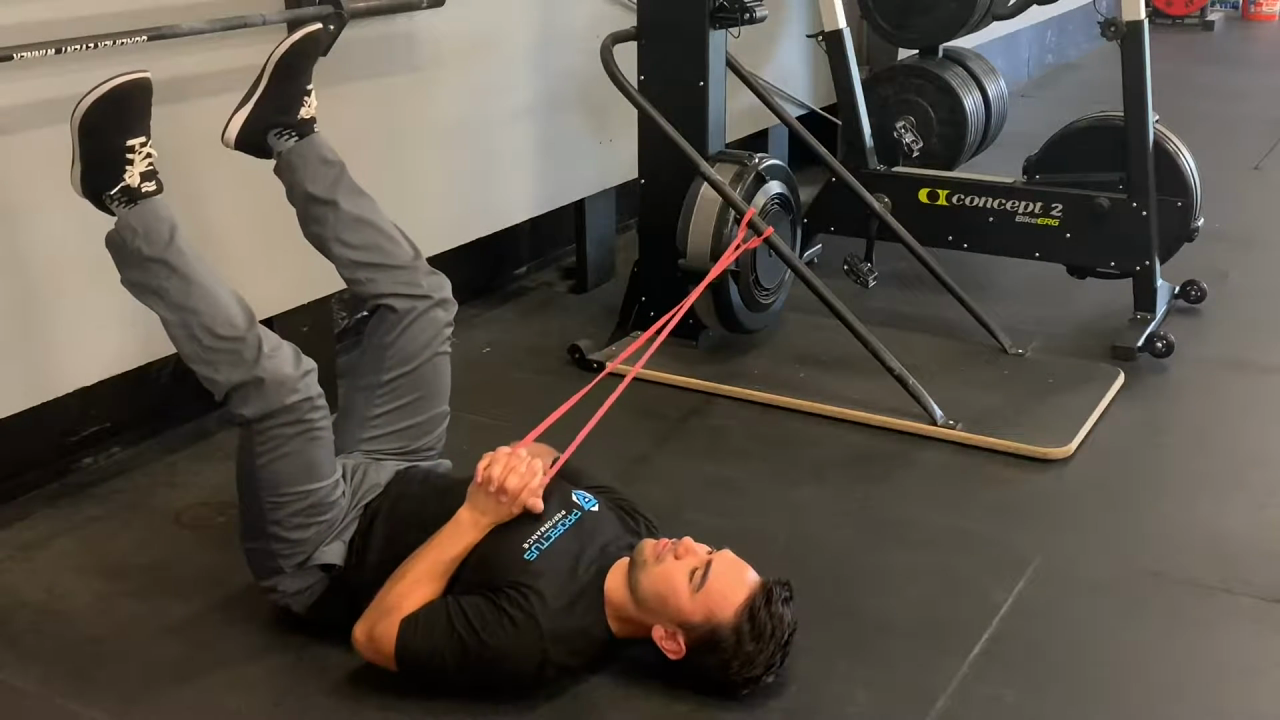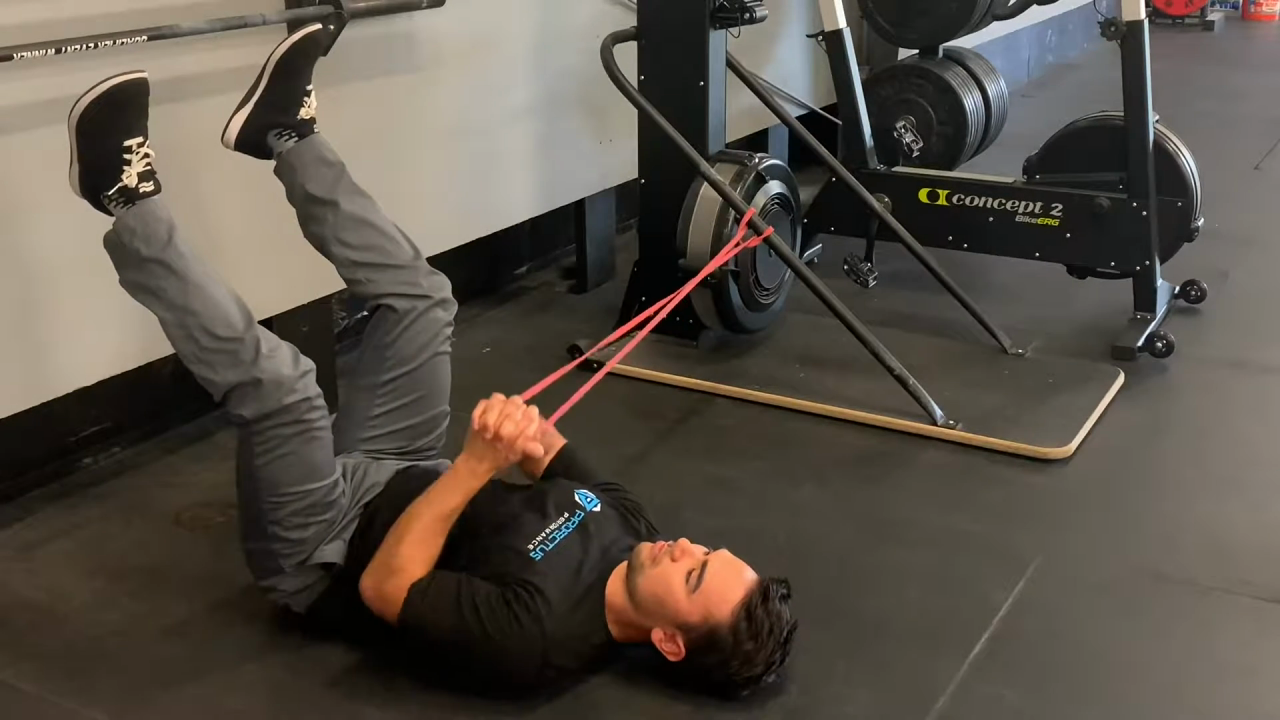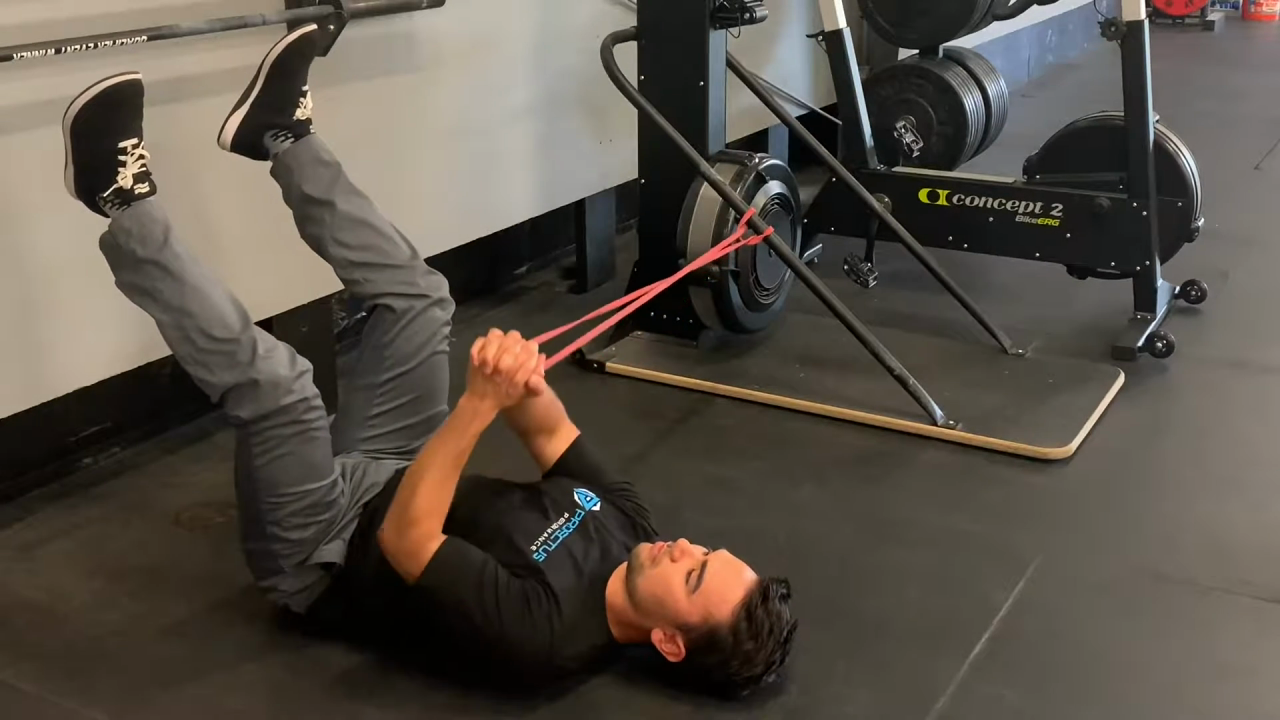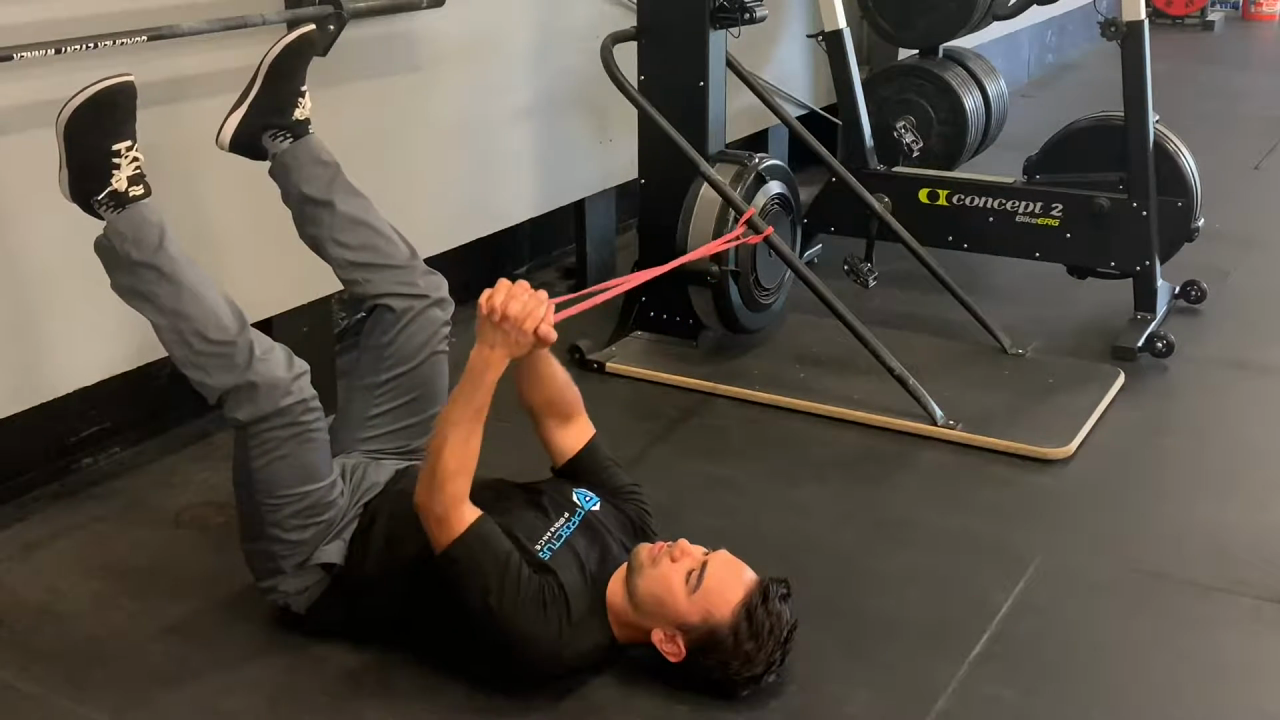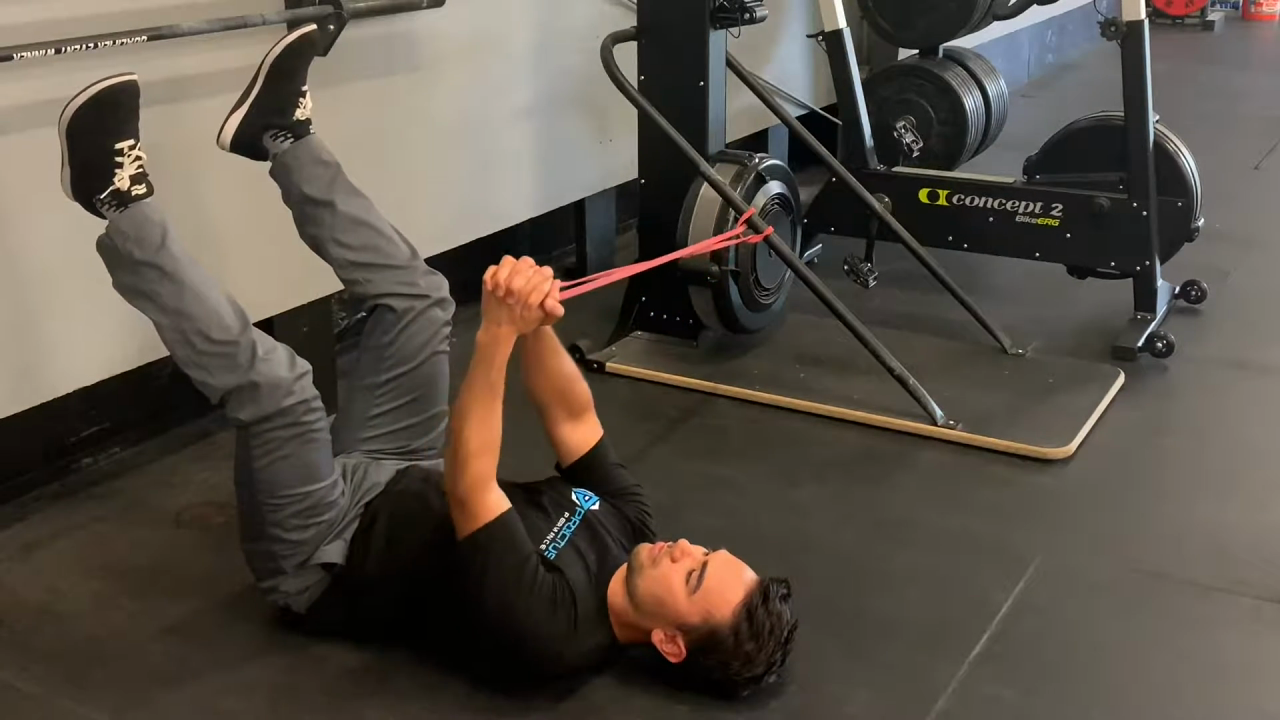
dt=0.3s
person 1, frame 1
left shoulder: (540, 637)
right shoulder: (624, 528)
left elbow: (376, 636)
right elbow: (548, 465)
left wrist: (476, 515)
right wrist: (522, 463)
left hip: (320, 556)
right hip: (396, 480)
left knee: (276, 376)
right knee: (418, 295)
left ankle: (133, 202)
right ankle: (286, 133)
person 1, frame 2
left shoulder: (542, 639)
right shoulder: (624, 527)
left elbow: (384, 589)
right elbow: (549, 449)
left wrist: (476, 463)
right wrist: (520, 428)
left hip: (321, 554)
right hip: (390, 478)
left knee: (274, 377)
right knee: (419, 296)
left ankle: (129, 200)
right ankle: (286, 134)
person 1, frame 3
left shoulder: (545, 635)
right shoulder: (623, 524)
left elbow: (402, 543)
right elbow: (552, 430)
left wrist: (479, 402)
right wrist: (520, 384)
left hip: (324, 554)
right hip: (385, 475)
left knee: (272, 379)
right knee: (416, 295)
left ankle: (127, 203)
right ankle: (282, 136)
person 1, frame 4
left shoulder: (549, 632)
right shoulder: (624, 527)
left elbow: (438, 506)
right elbow: (566, 424)
left wrist: (492, 355)
right wrist: (533, 345)
left hip: (319, 557)
right hip: (380, 479)
left knee: (270, 380)
right knee: (416, 297)
left ankle: (119, 205)
right ankle: (280, 136)
person 1, frame 5
left shoulder: (555, 633)
right shoulder: (625, 526)
left elbow: (468, 490)
right elbow: (574, 420)
left wrist: (498, 335)
right wrist: (537, 327)
left hip: (320, 555)
right hip: (389, 481)
left knee: (273, 380)
right knee: (418, 297)
left ankle: (123, 203)
right ankle: (281, 137)
